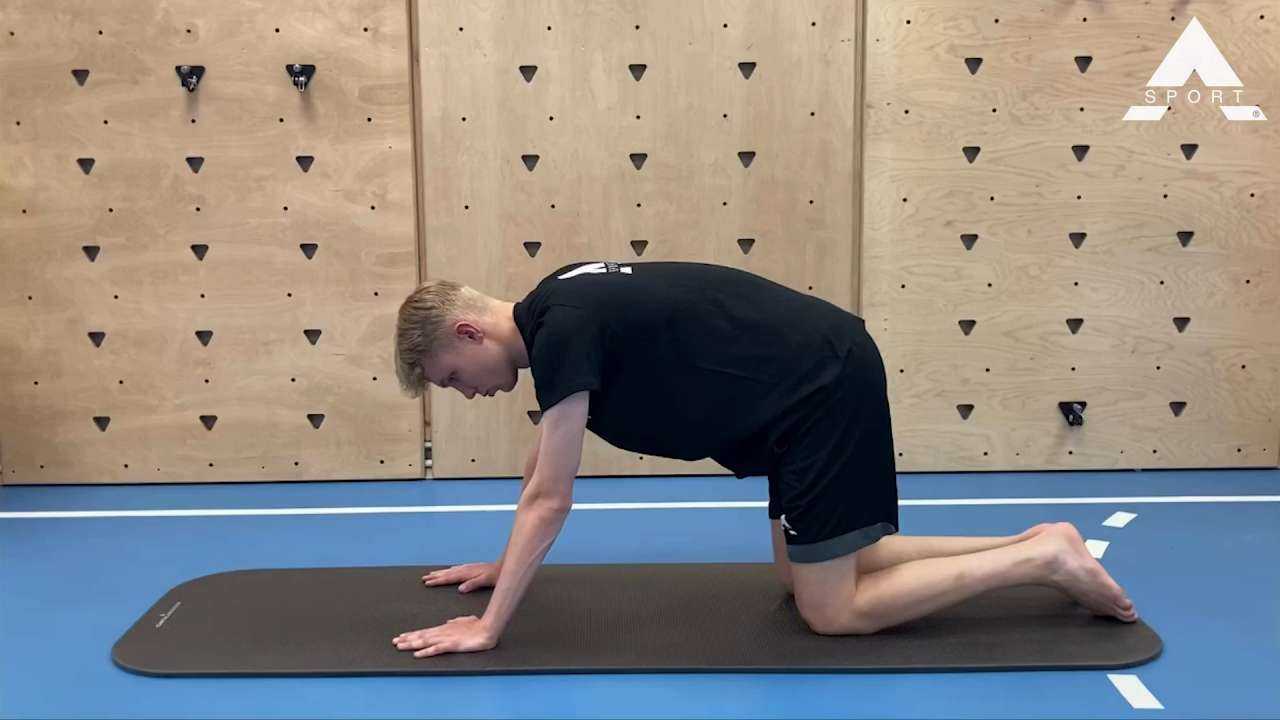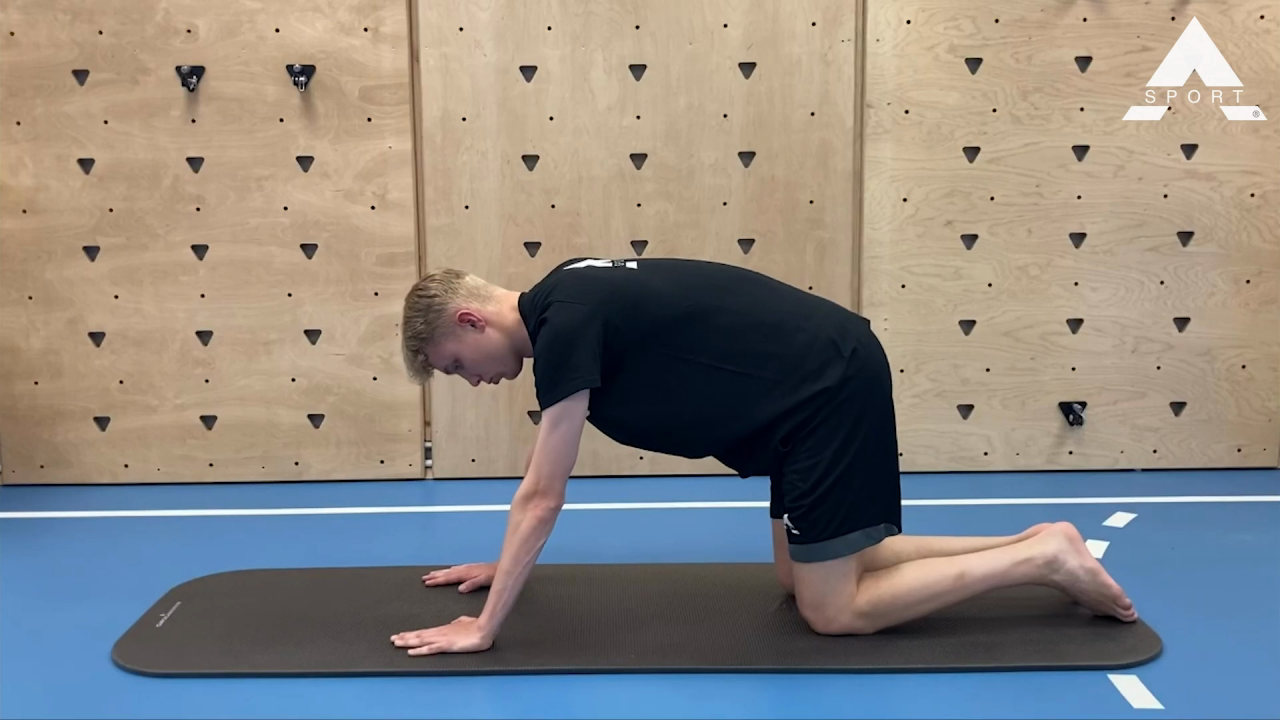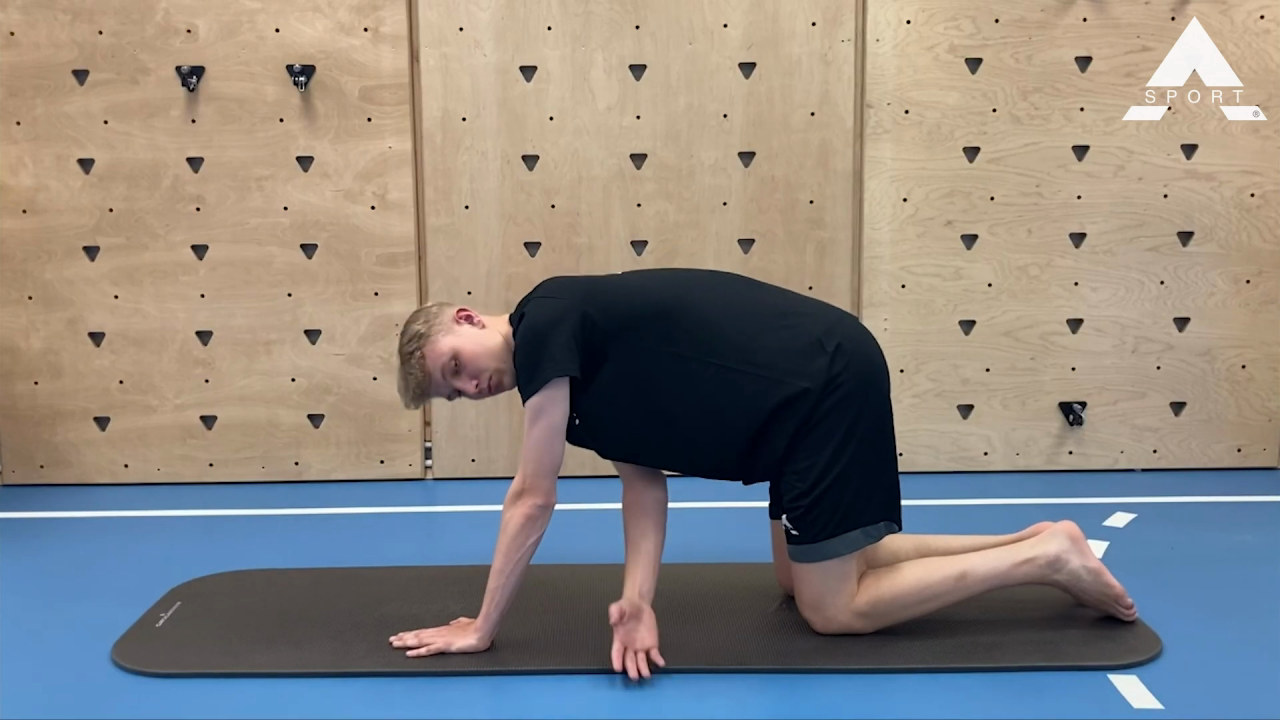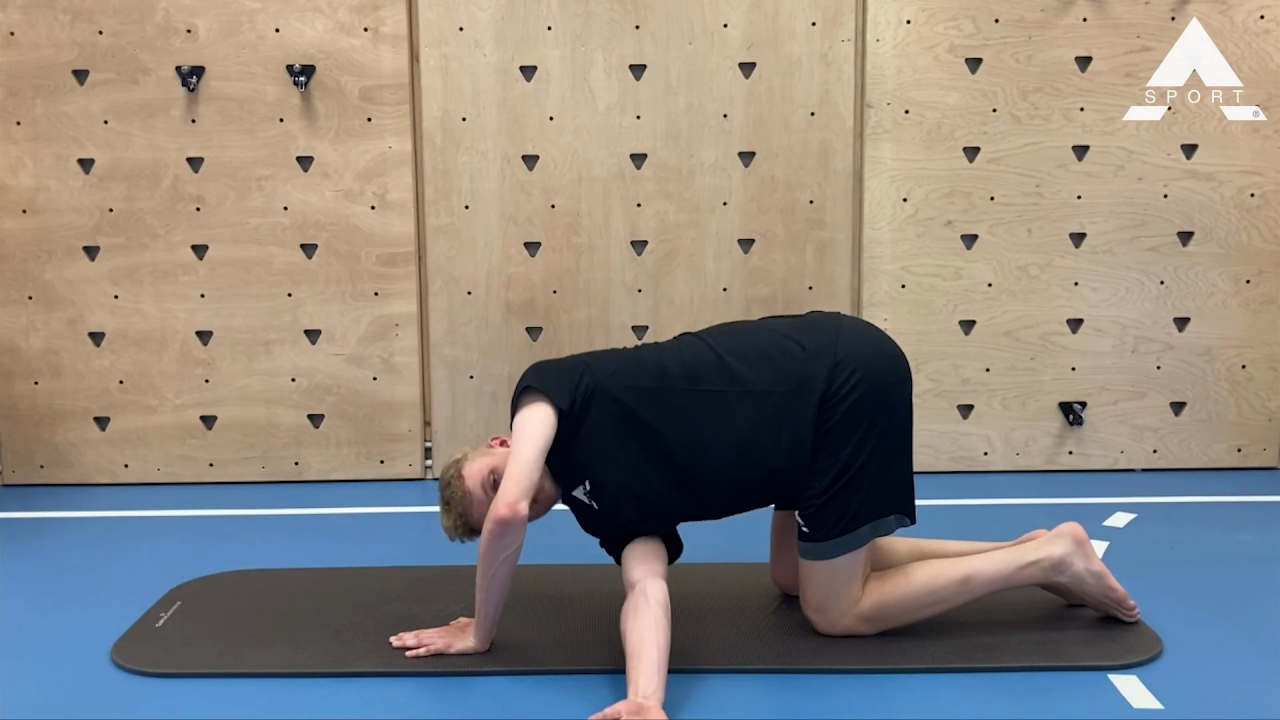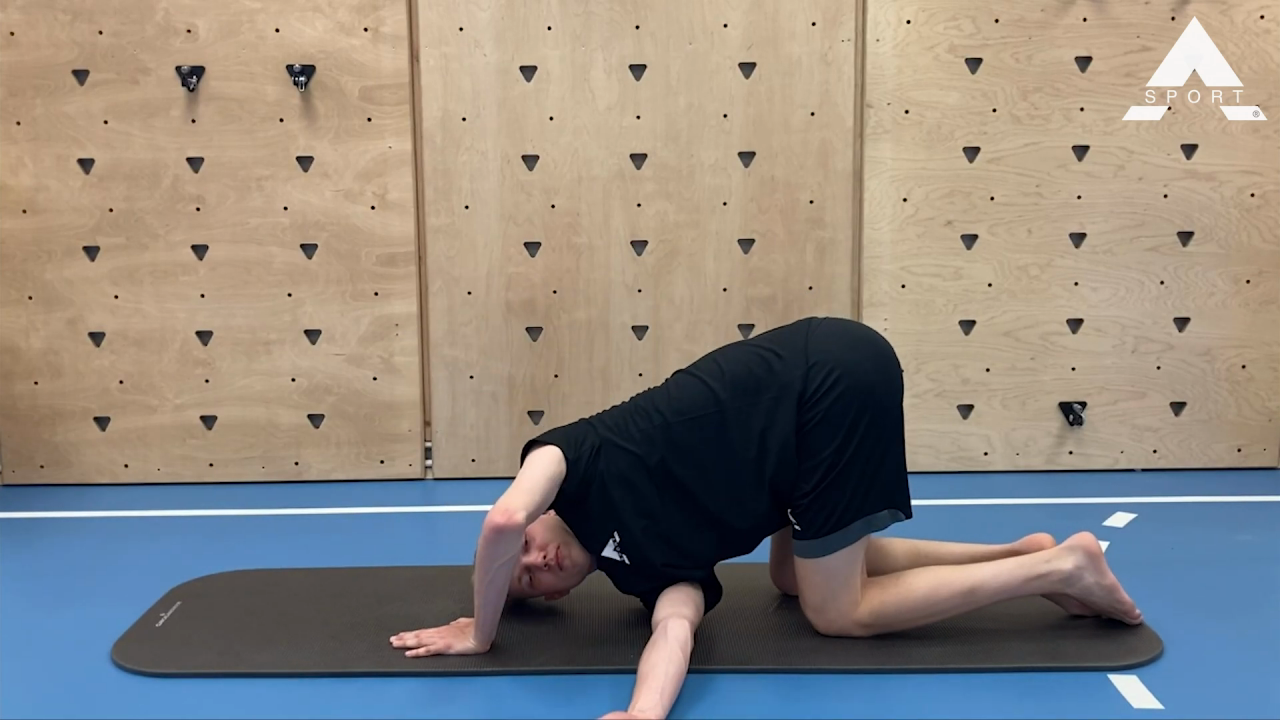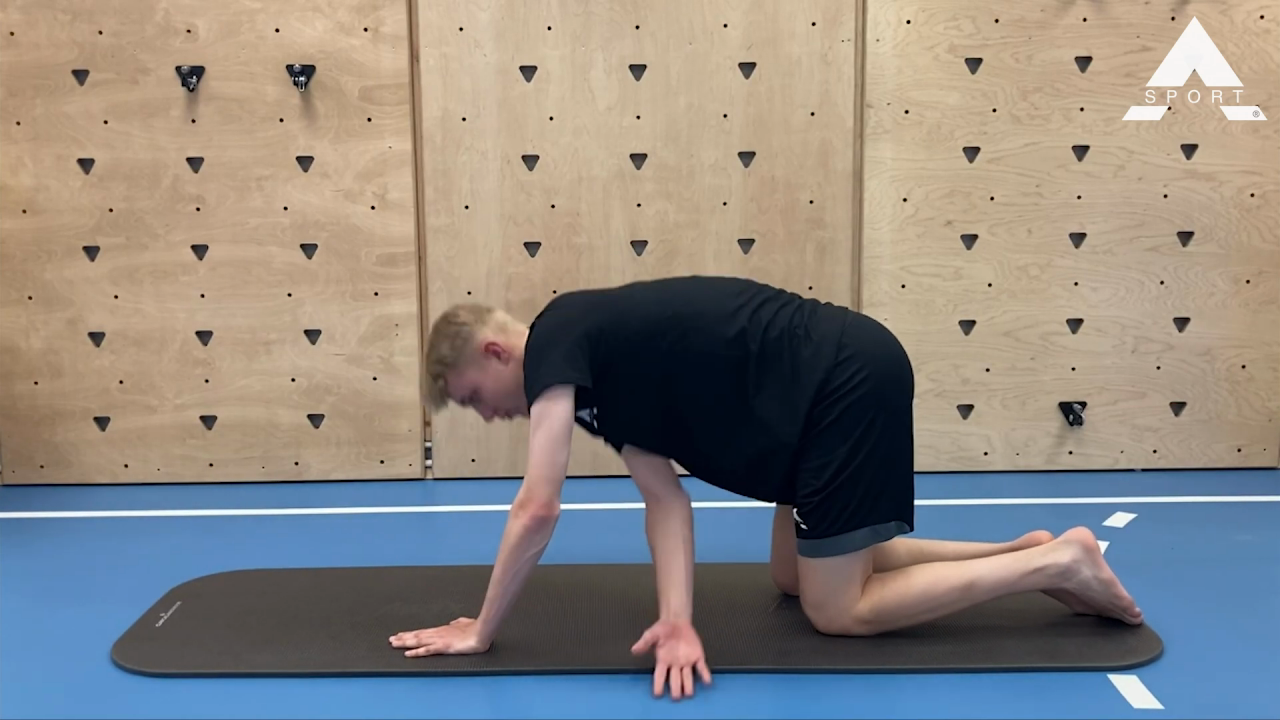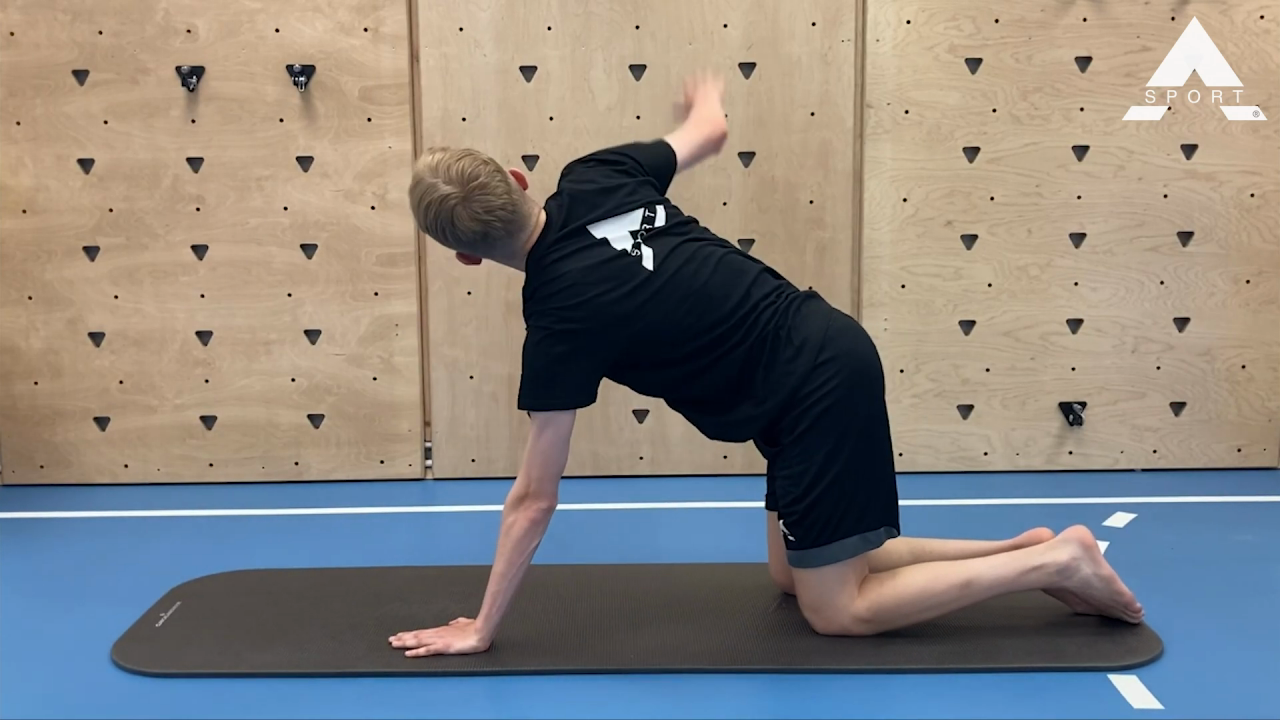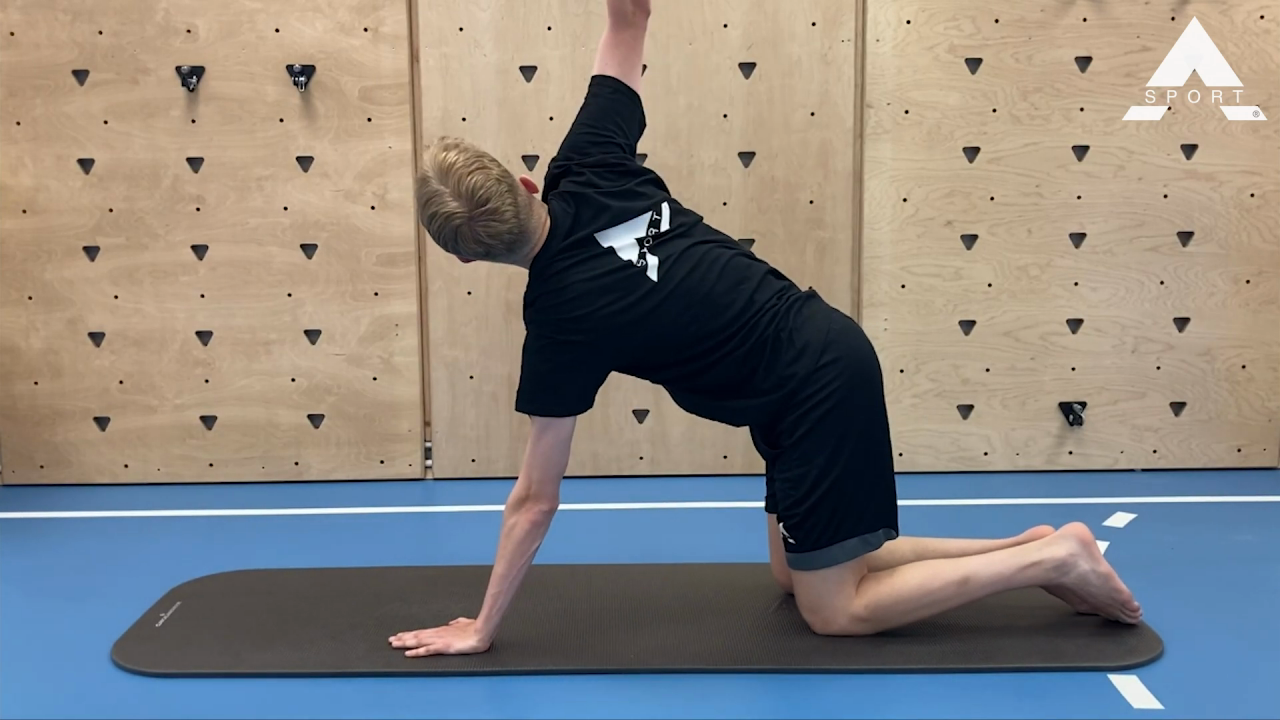
dt=0.7s
person 1, frame 1
left shoulder: (561, 332)
right shoulder: (559, 314)
left elbow: (549, 500)
right elbow: (539, 466)
left wrist: (488, 628)
right wrist: (506, 563)
left hip: (825, 386)
right hip: (820, 375)
left knee: (832, 608)
right knee: (803, 571)
left ankle: (1046, 558)
right ankle: (1031, 543)
person 1, frame 2
left shoulder: (565, 327)
right shoulder: (564, 308)
left elbow: (542, 497)
right elbow: (543, 477)
left wrist: (483, 628)
right wrist: (504, 562)
left hip: (830, 387)
right hip: (825, 376)
left knee: (832, 608)
right knee: (803, 571)
left ankle: (1046, 561)
right ankle: (1034, 542)
person 1, frame 3
left shoulder: (544, 323)
right shoulder: (575, 391)
left elbow: (532, 500)
right elbow: (644, 486)
left wrist: (480, 629)
right wrist: (637, 603)
left hip: (829, 385)
right hip: (820, 382)
left knee: (832, 609)
right knee: (801, 574)
left ankle: (1046, 557)
right ankle: (1031, 541)
person 1, frame 4
left shoulder: (545, 392)
right shoulder: (607, 502)
left elbow: (509, 515)
right elbow: (648, 588)
left wrist: (479, 632)
left hip: (848, 377)
right hip: (836, 378)
left knee: (836, 611)
right knee: (797, 576)
left ankle: (1048, 559)
right ankle: (1025, 550)
person 1, frame 5
left shoulder: (561, 458)
left elbow: (501, 522)
right elbow: (678, 627)
left wrist: (480, 633)
left hip: (833, 375)
right hip: (833, 373)
left knee: (837, 611)
right knee: (797, 576)
left ankle: (1060, 569)
right ankle: (1022, 552)
person 1, frame 6
left shoulder: (557, 337)
right shoulder: (598, 381)
left elbow: (536, 510)
right elbow: (665, 497)
left wrist: (481, 630)
right wrist: (677, 621)
left hip: (848, 385)
right hip: (846, 369)
left knee: (837, 610)
right knee: (796, 576)
left ankle: (1055, 563)
right ankle: (1025, 551)
person 1, frame 7
left shoulder: (561, 313)
right shoulder: (593, 179)
left elbow: (534, 498)
right elbow: (712, 127)
left wrist: (482, 627)
right wrist: (707, 87)
left hip: (813, 396)
right hip: (829, 356)
left knee: (837, 607)
right knee: (801, 568)
left ankle: (1055, 562)
right ankle: (1025, 549)
person 1, frame 8
left shoulder: (562, 316)
right shoulder: (587, 170)
left elbow: (536, 499)
left wrist: (482, 627)
left hip: (813, 396)
right hip: (825, 356)
left knee: (837, 610)
right knee: (800, 571)
left ankle: (1052, 558)
right ankle: (1031, 547)
